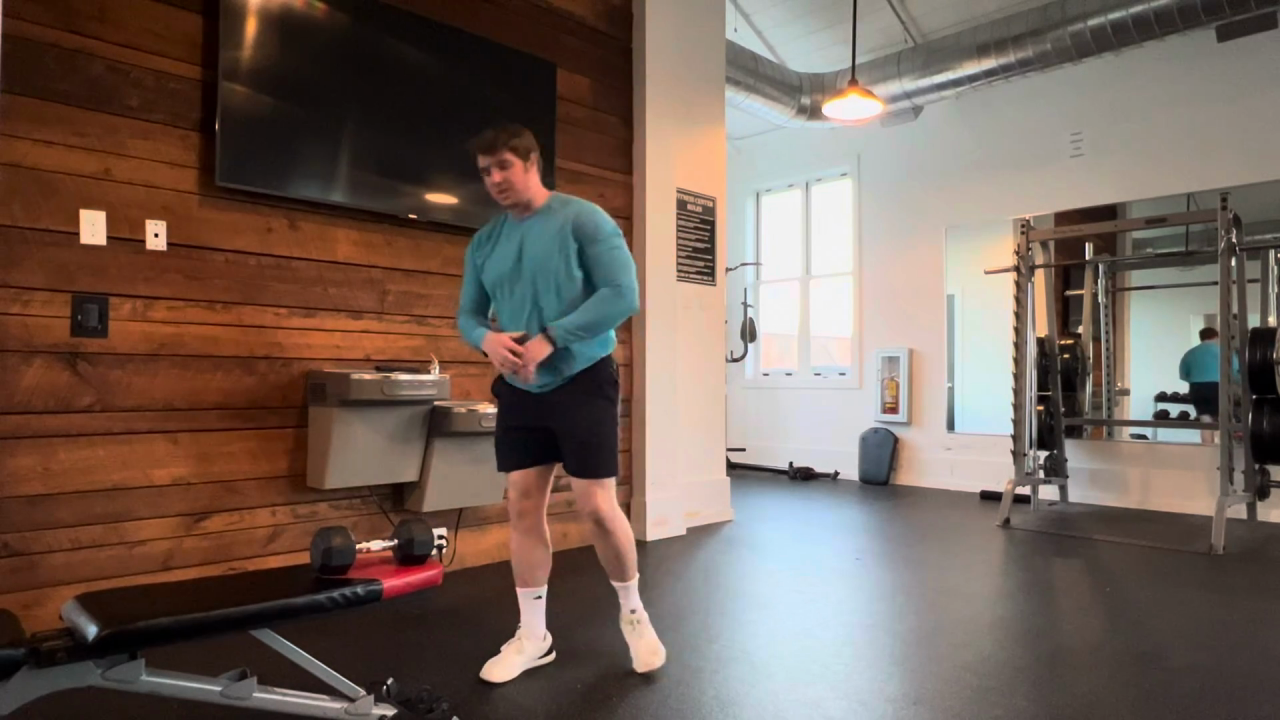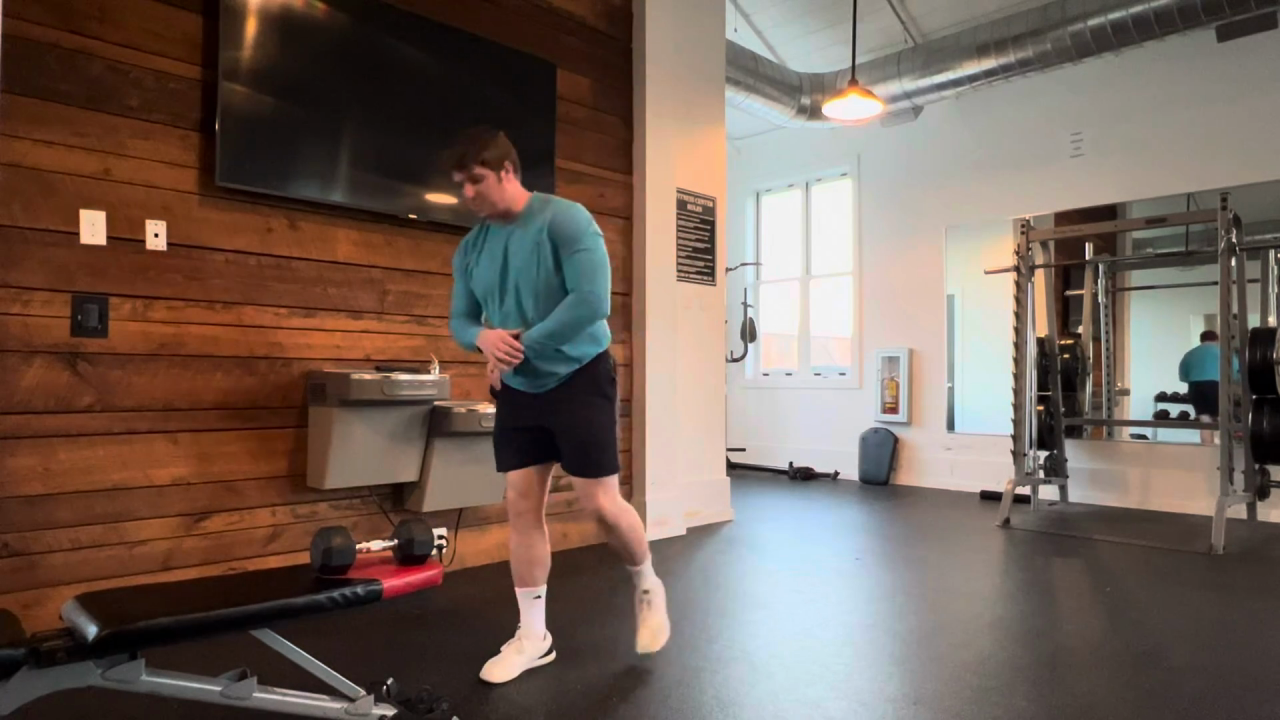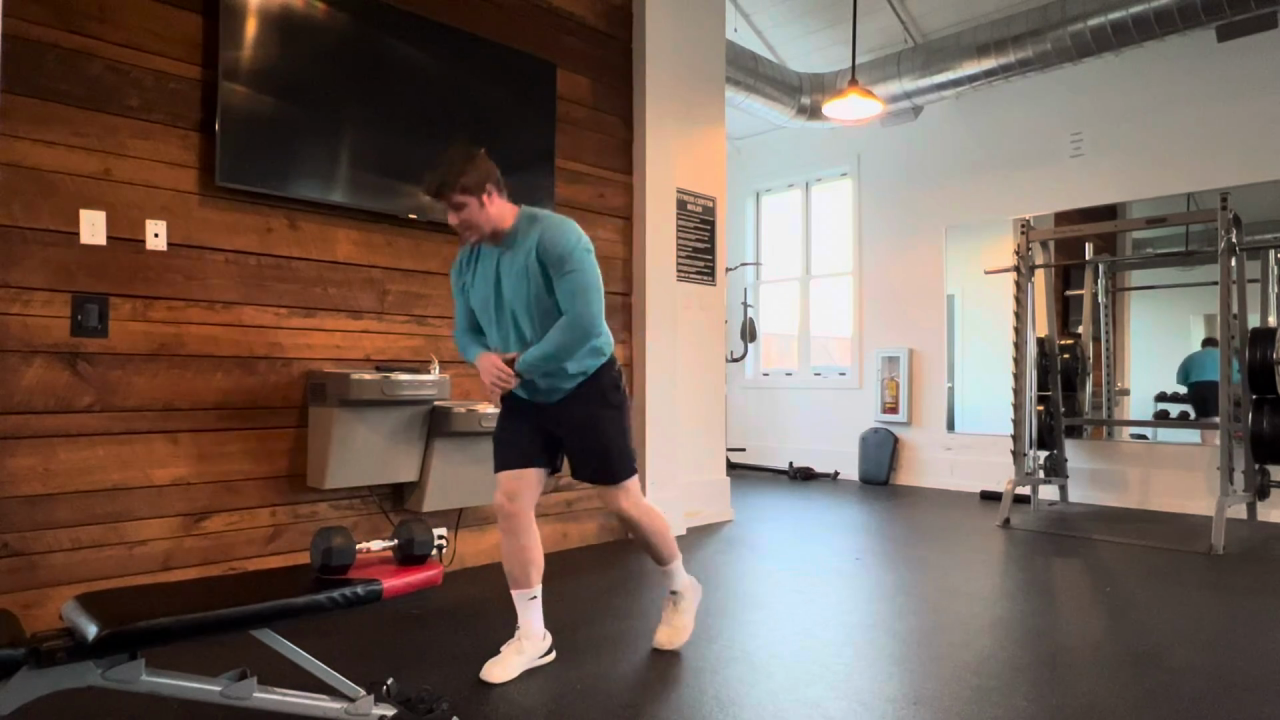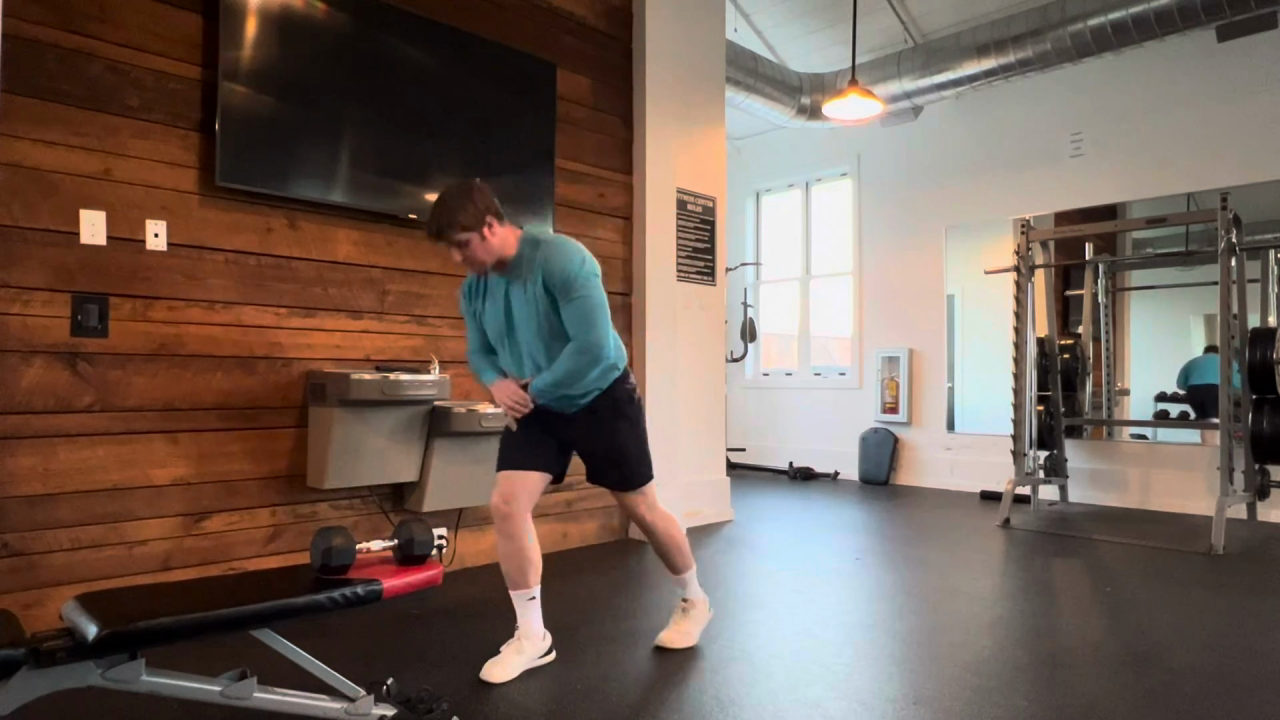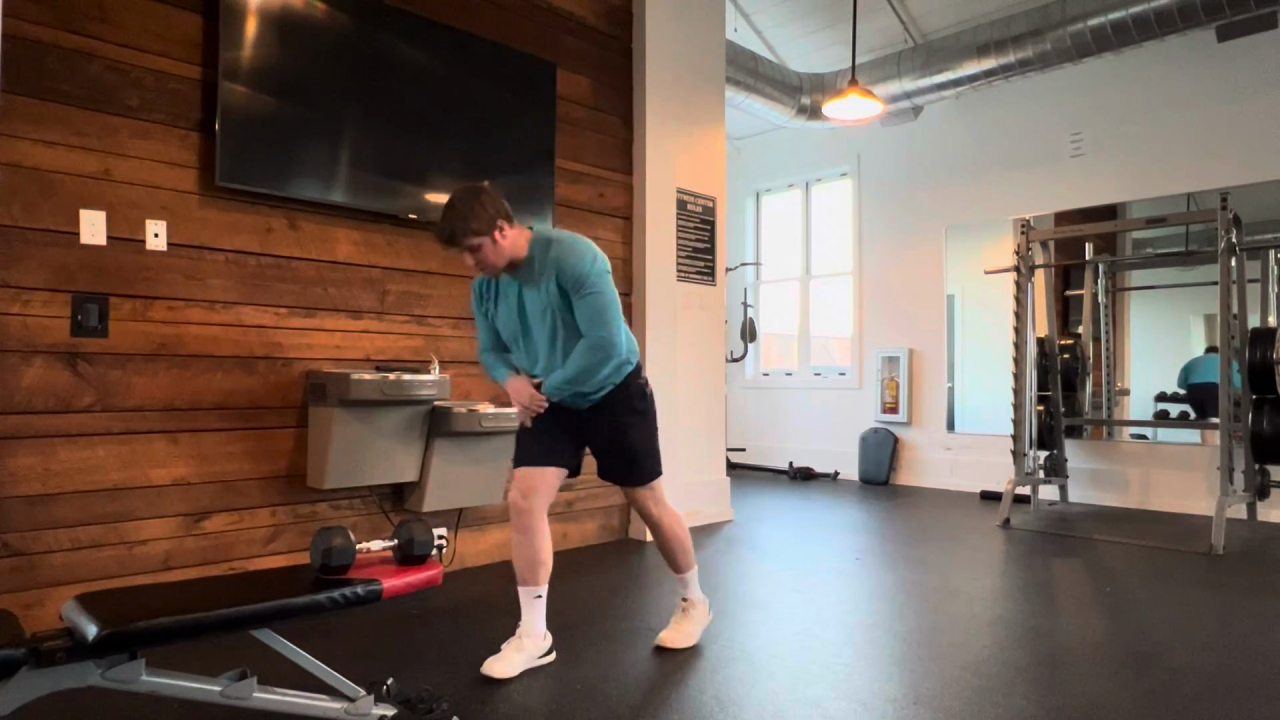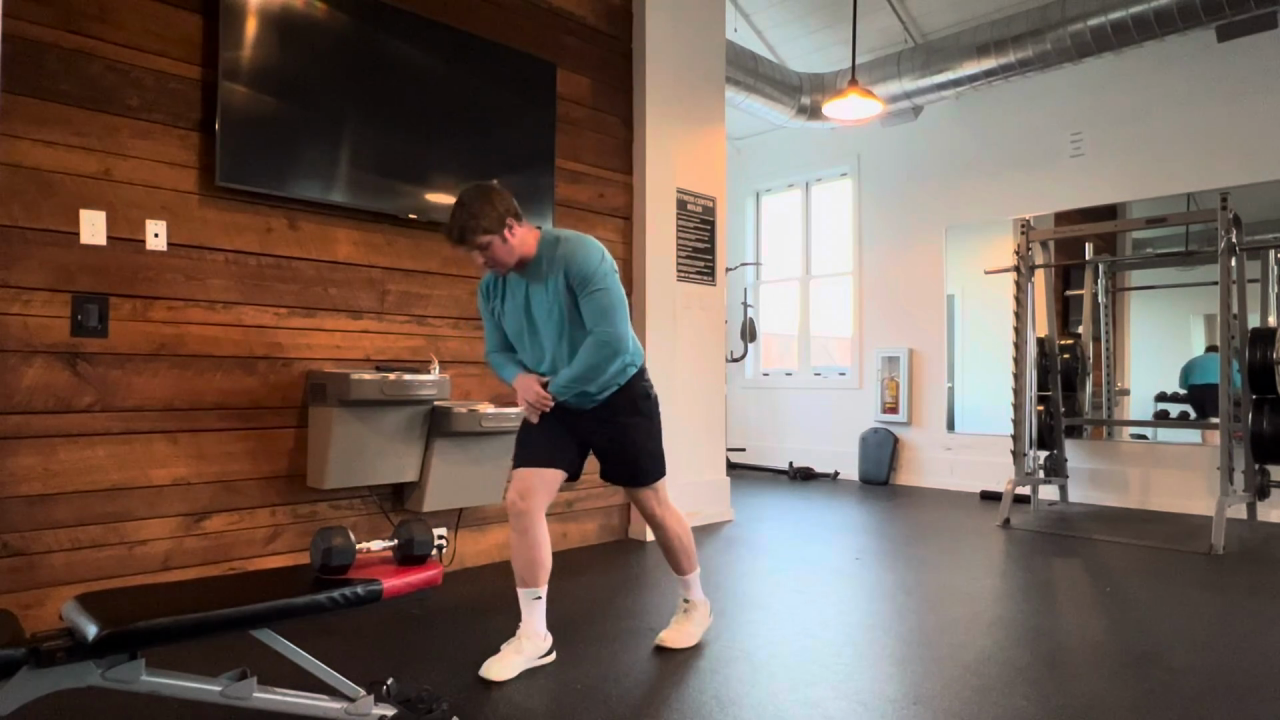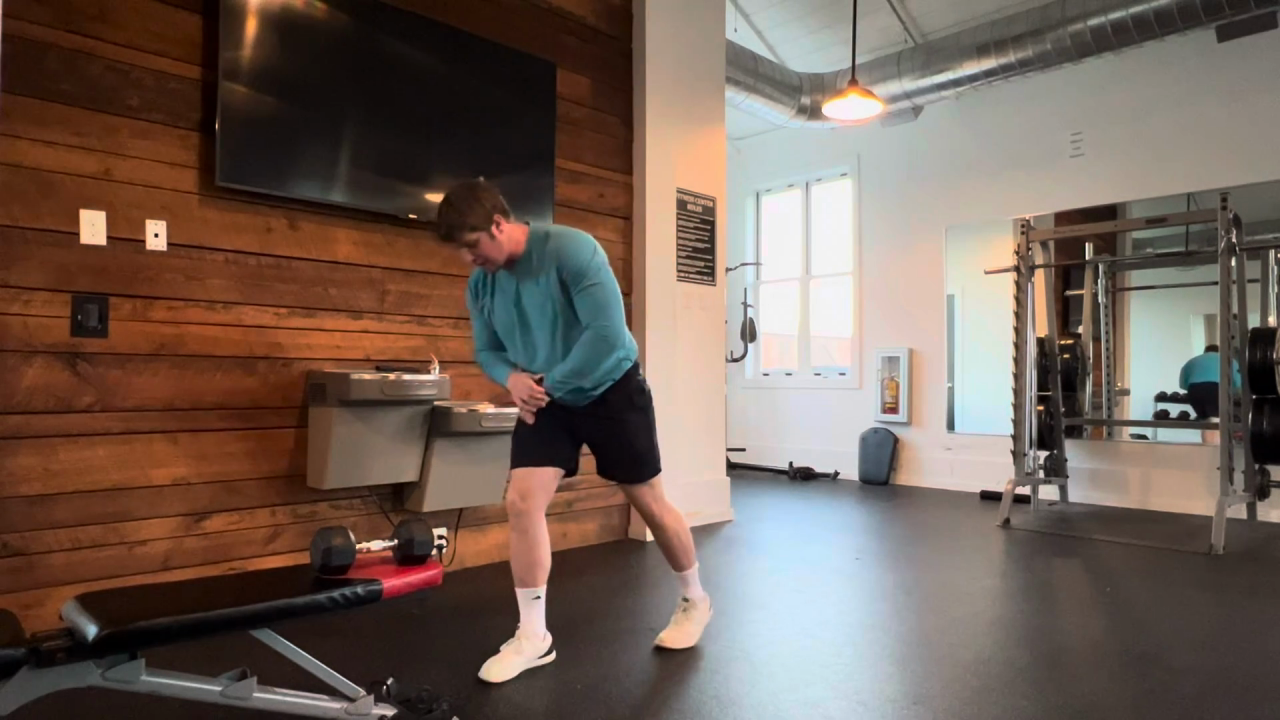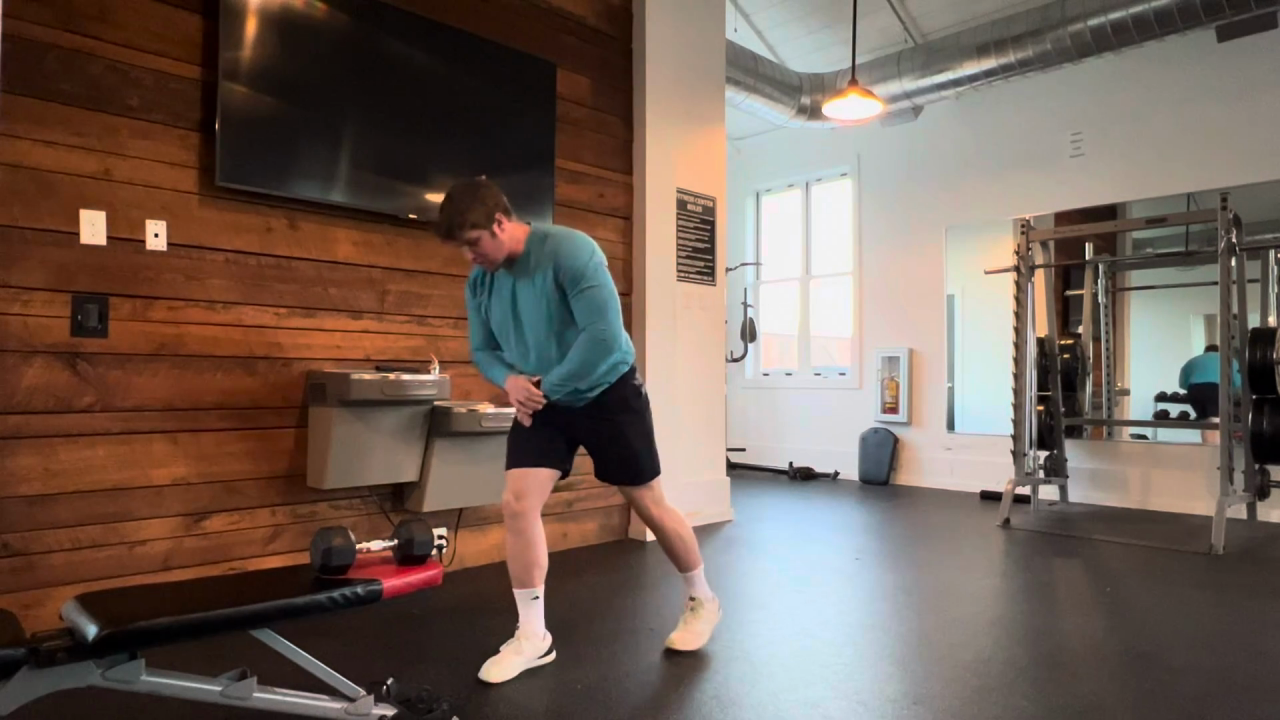
dt=0.2s
person 1, frame 1
left shoulder: (584, 219)
right shoulder: (484, 244)
left elbow: (623, 296)
right elbow: (468, 315)
left wrist: (550, 338)
right wrist: (488, 338)
left hip: (583, 380)
right hip: (520, 389)
left knee: (596, 506)
right knee: (523, 506)
left ankle: (632, 614)
right ankle: (533, 635)
person 1, frame 2
left shoulder: (565, 220)
right shoulder: (471, 248)
left elbow: (592, 301)
right elbow: (461, 318)
left wrist: (523, 343)
right wrist: (483, 338)
left hip: (580, 377)
right hip: (519, 389)
left knee: (600, 502)
right knee: (521, 505)
left ankle: (649, 590)
right ankle: (532, 635)
person 1, frame 3
left shoulder: (556, 236)
right shoulder: (466, 264)
left elbow: (586, 321)
right elbow: (465, 331)
left wrist: (520, 365)
right wrist: (481, 358)
left hip: (587, 386)
right hip: (524, 399)
left knee: (623, 503)
right knee: (510, 506)
left ankle: (682, 588)
right ankle: (532, 636)
person 1, frame 4
left shoulder: (561, 259)
right shoulder: (474, 289)
left elbow: (593, 346)
right elbow: (480, 352)
left wrist: (533, 390)
right wrist: (498, 383)
left hip: (602, 397)
right hip: (538, 409)
left knee: (641, 508)
right knee: (506, 507)
left ankle: (693, 601)
right ankle: (531, 637)
person 1, frame 5
left shoulder: (572, 255)
right shoulder: (485, 288)
left elbow: (606, 342)
right elbow: (491, 351)
left wrist: (550, 388)
right wrist: (512, 380)
left hip: (614, 392)
right hip: (549, 403)
left knee: (649, 503)
right knee: (524, 502)
left ankle: (694, 602)
right ankle: (533, 636)
person 1, frame 6
left shoulder: (579, 255)
right shoulder: (492, 287)
left elbow: (613, 339)
right elbow: (497, 350)
left wrist: (555, 388)
right wrist: (519, 378)
left hip: (618, 394)
right hip: (553, 405)
left knee: (652, 505)
right knee: (522, 503)
left ankle: (695, 603)
right ankle: (533, 636)
person 1, frame 7
left shoulder: (571, 250)
right shoulder: (481, 284)
left elbow: (608, 331)
right elbow: (486, 350)
left wrist: (549, 385)
right wrist: (511, 378)
left hip: (612, 389)
right hip: (546, 401)
left knee: (648, 501)
right knee: (521, 504)
left ankle: (693, 600)
right ankle: (532, 637)
person 1, frame 8
left shoulder: (570, 251)
right shoulder: (480, 283)
left elbow: (605, 335)
right elbow: (482, 349)
left wrist: (548, 386)
right wrist: (508, 378)
left hip: (609, 392)
right hip: (544, 403)
left knee: (648, 504)
right knee: (517, 504)
left ankle: (702, 600)
right ankle: (532, 637)
